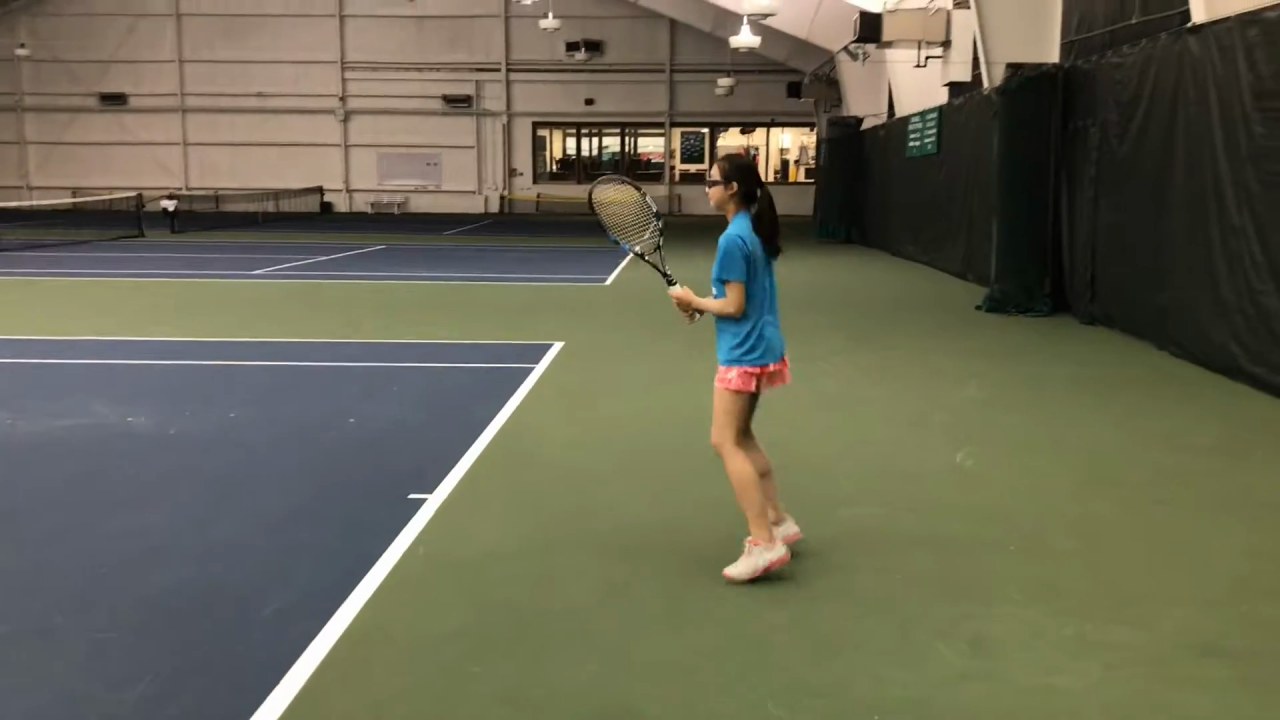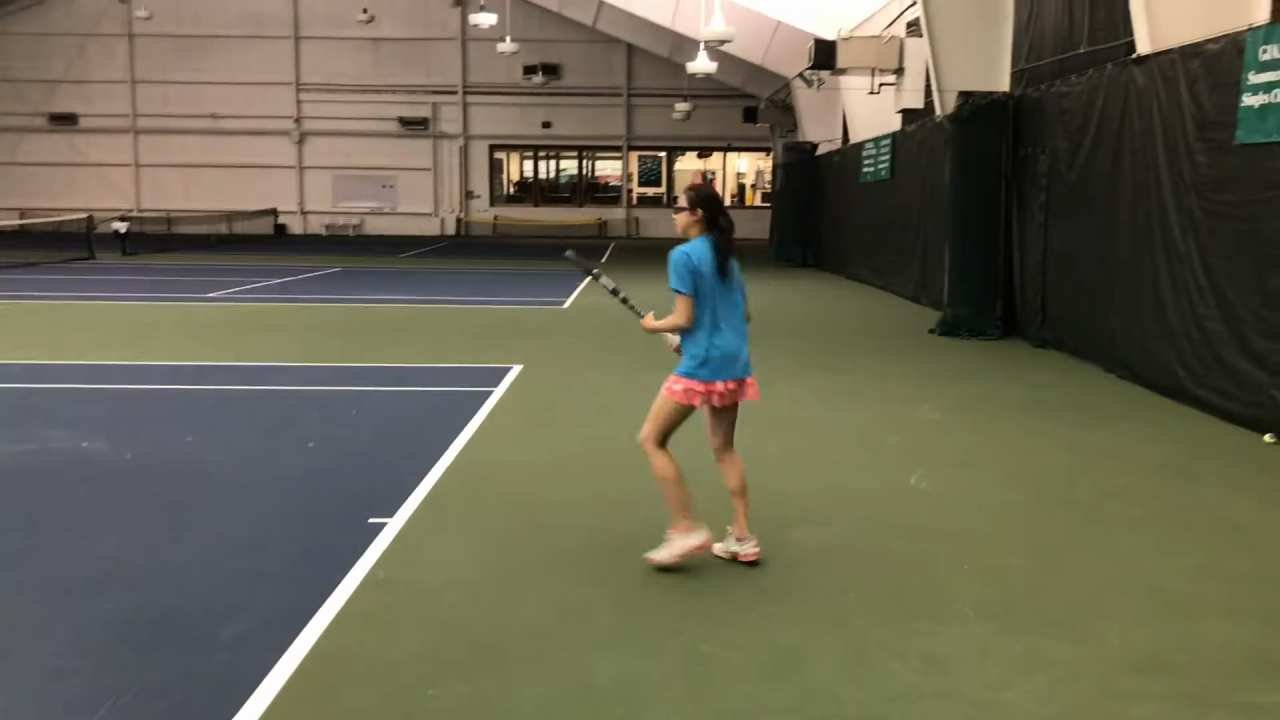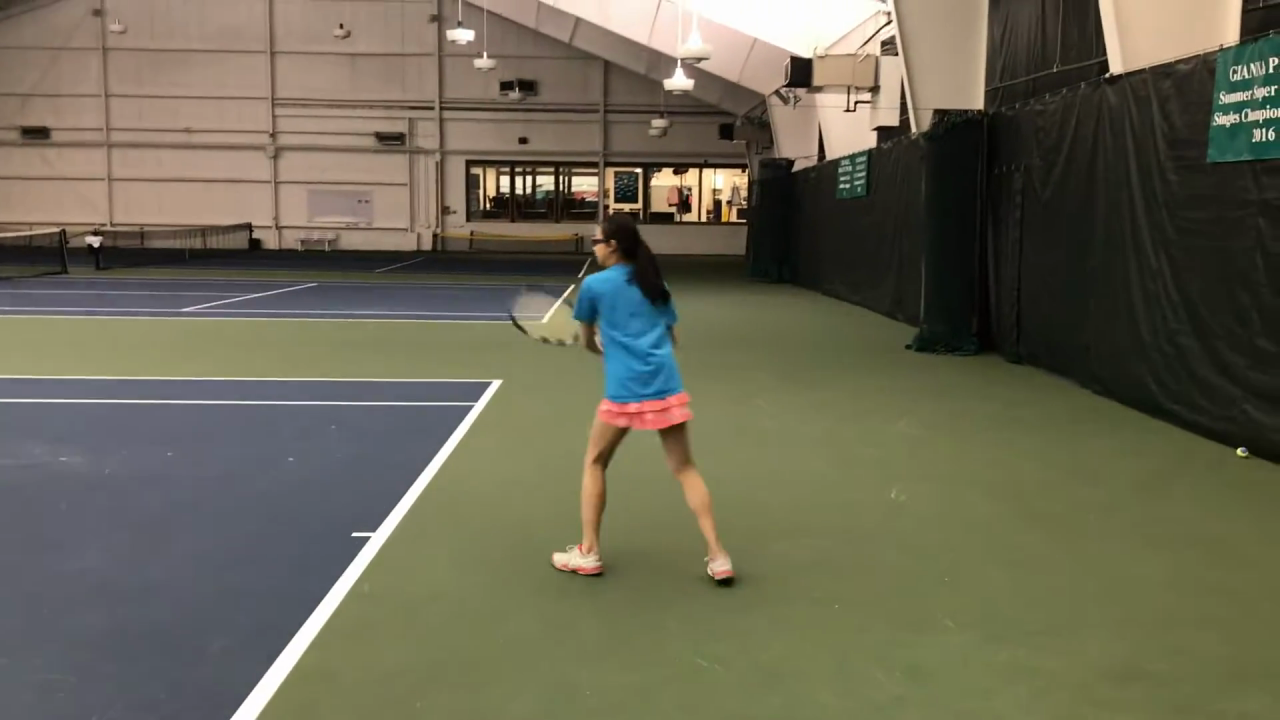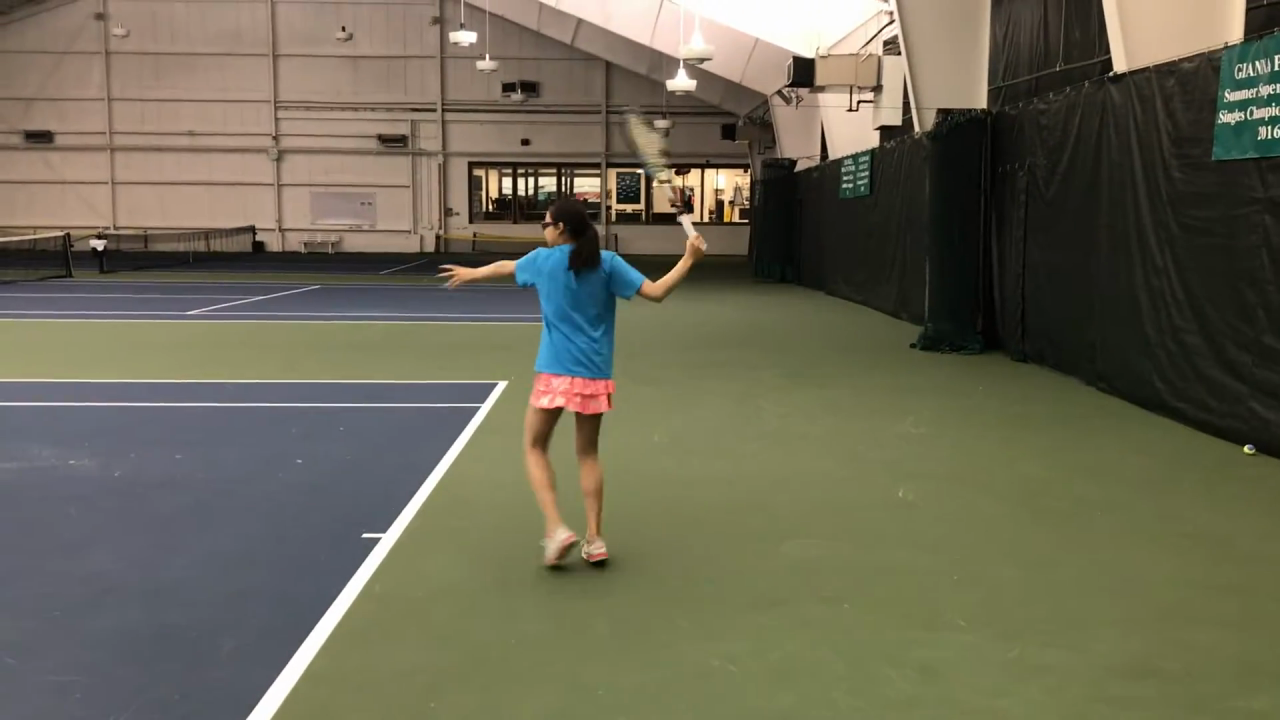
dt=0.4s
person 1, frame 1
left shoulder: (732, 239)
right shoulder: (756, 231)
left elbow: (734, 307)
left wrist: (693, 300)
right wrist: (701, 301)
left hip: (743, 354)
right hip: (761, 349)
left knee: (724, 443)
right knee: (741, 436)
left ankle: (766, 543)
right ankle: (780, 523)
person 1, frame 2
left shoulder: (682, 256)
right shoulder: (728, 257)
left elbow: (684, 320)
left wrist: (655, 325)
left hip: (699, 372)
right hip: (736, 369)
left knee: (651, 440)
right knee: (723, 447)
left ankle: (687, 529)
right ankle: (741, 537)
person 1, frame 3
left shoulder: (593, 284)
right shoulder: (654, 284)
left elbow: (588, 339)
left hip: (623, 393)
right hip: (667, 389)
left knee: (595, 463)
right knee: (684, 469)
left ankle: (588, 552)
right ankle: (718, 556)
person 1, frame 4
left shoulder: (541, 259)
right shoulder: (607, 262)
left elbow: (504, 268)
right elbow: (656, 293)
left wrist: (470, 273)
right wrist: (689, 259)
left hip: (555, 372)
right hip: (596, 374)
left knee: (534, 449)
right knee: (587, 454)
left ankle: (557, 528)
right ankle: (595, 541)
